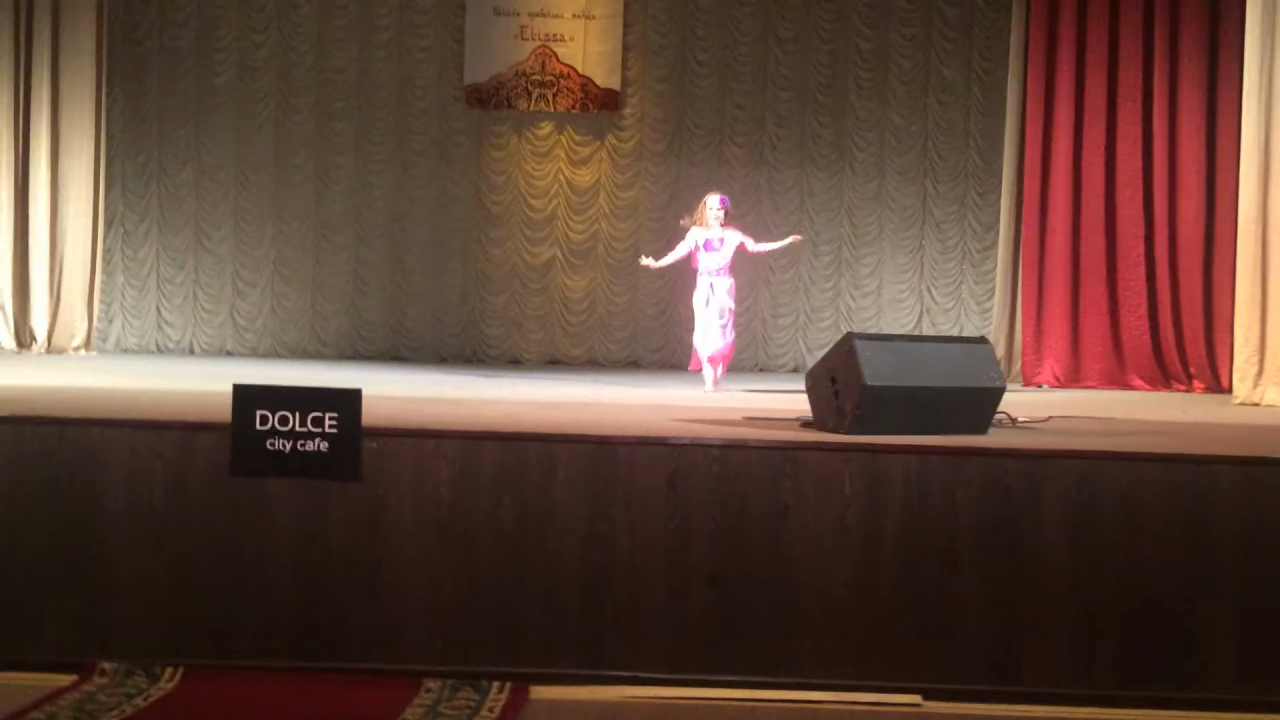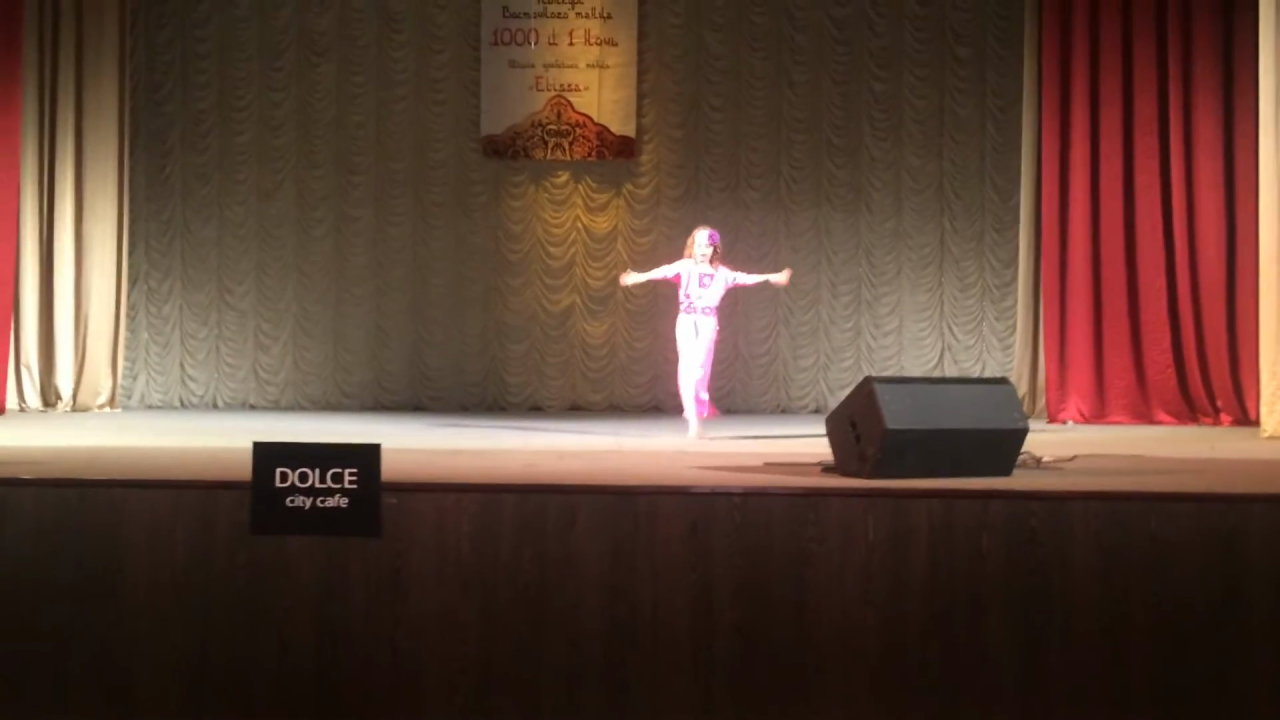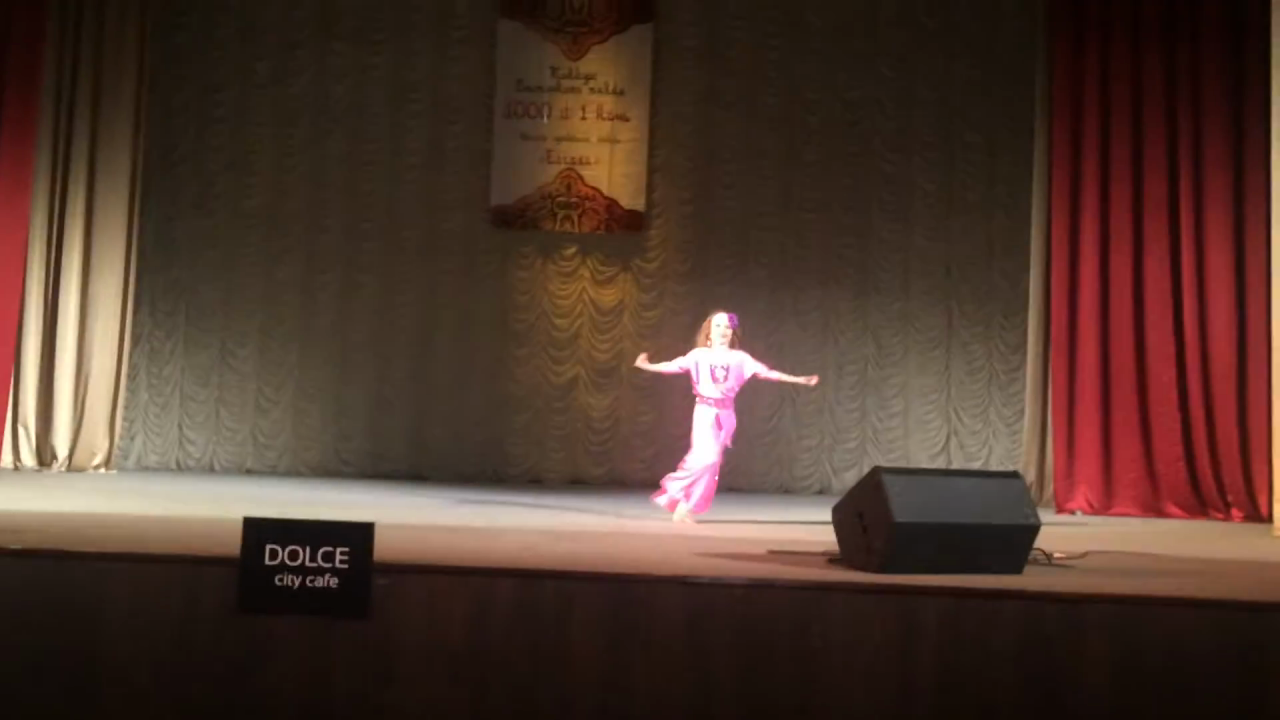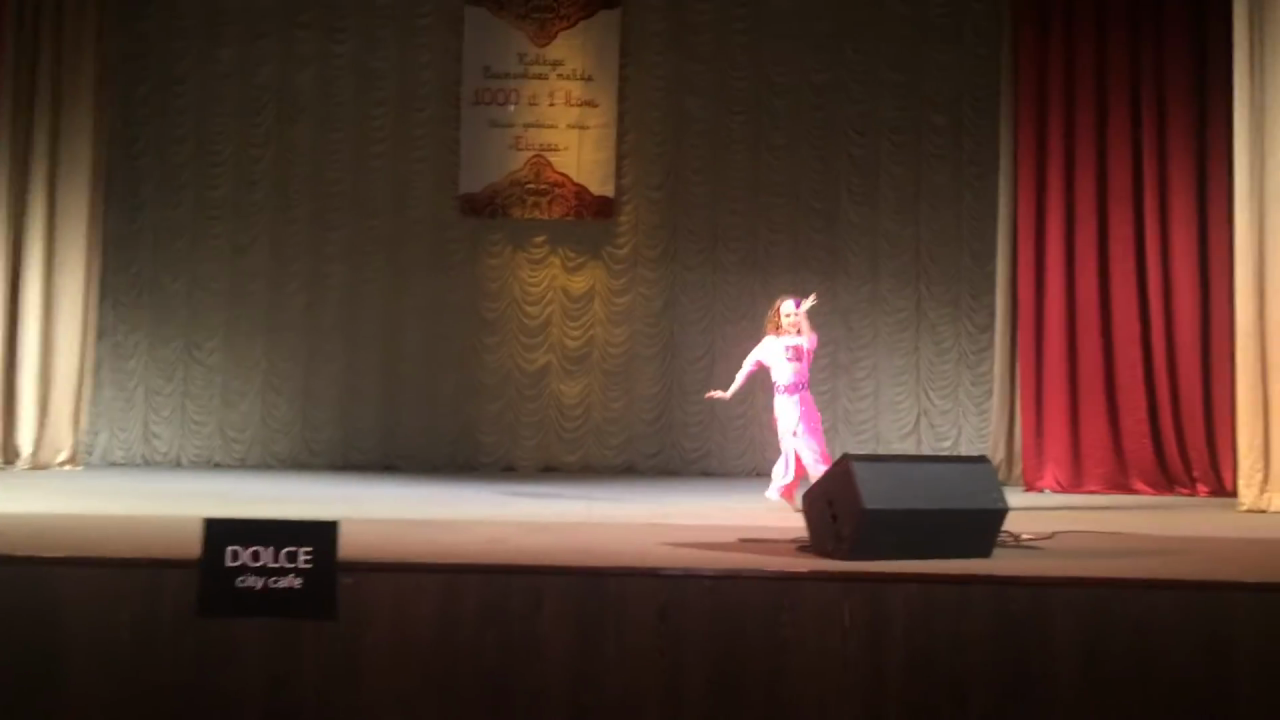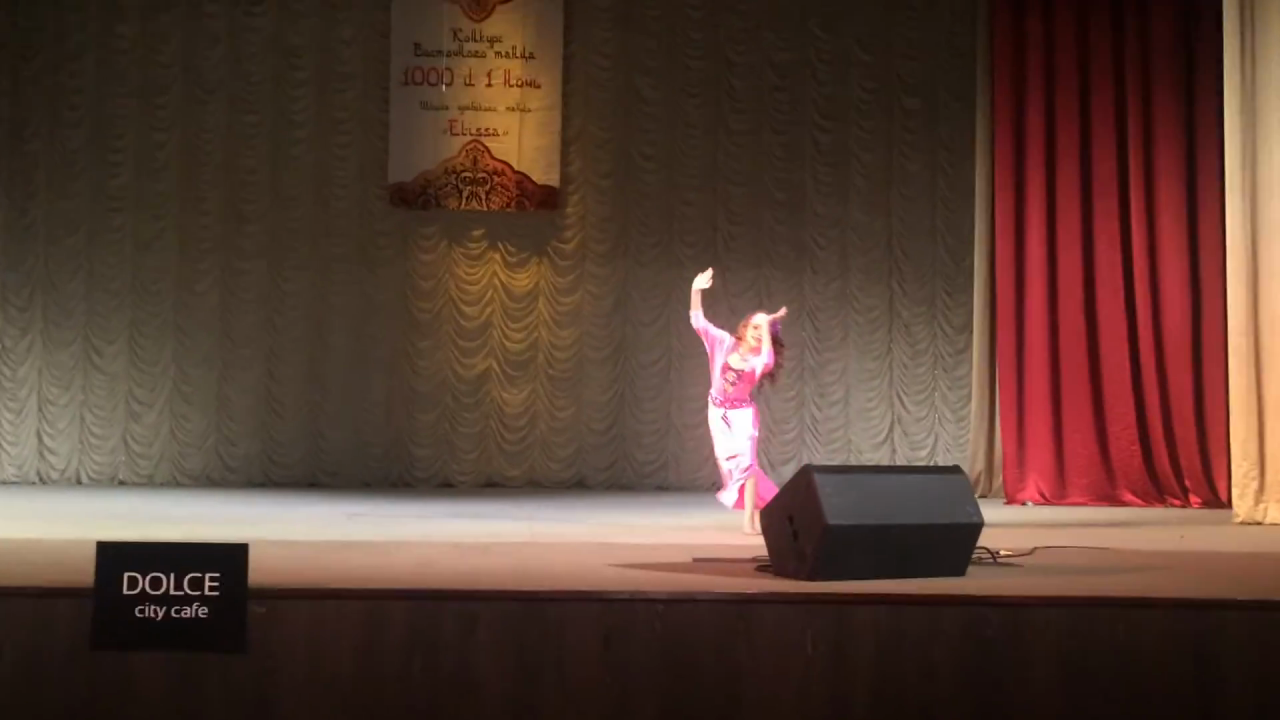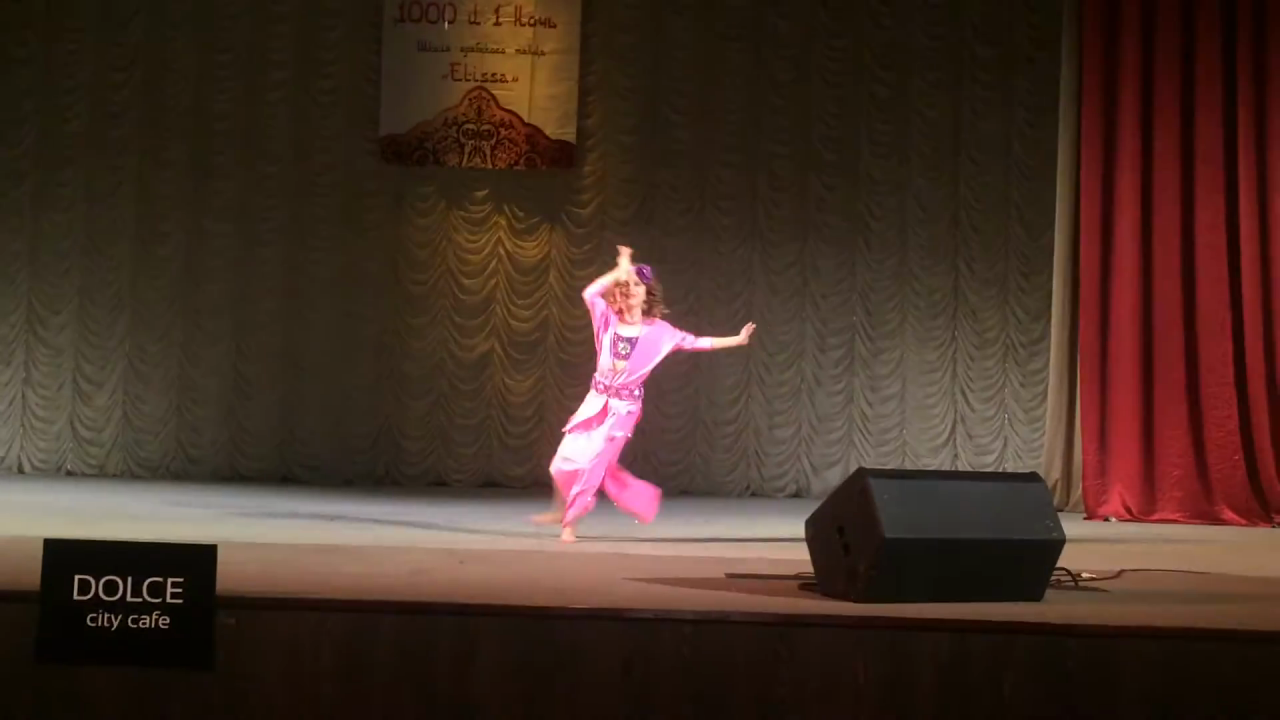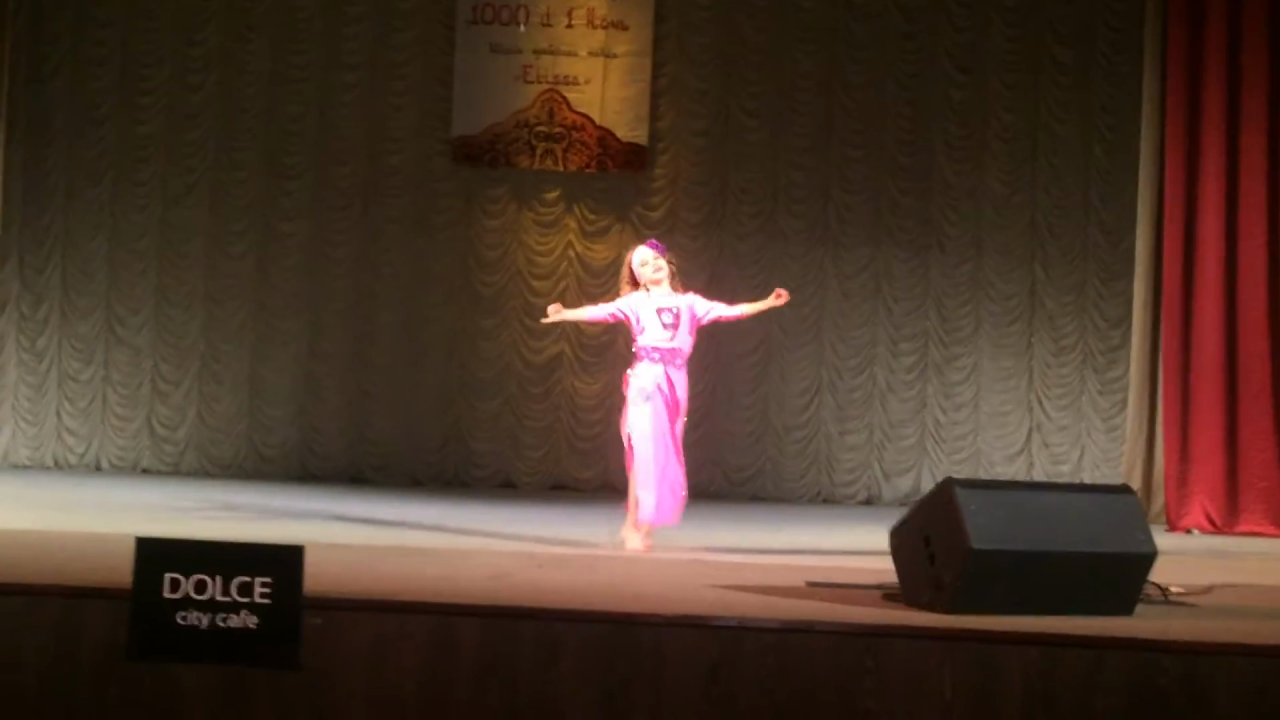
dt=0.7s
person 1, frame 1
left shoulder: (731, 234)
right shoulder: (696, 233)
left elbow: (754, 246)
right elbow: (681, 251)
left wrist: (784, 242)
right wrist: (657, 263)
left hip: (723, 284)
right hip: (703, 285)
left knee: (720, 329)
right knee: (703, 330)
left ankle: (714, 376)
right ankle: (707, 371)
person 1, frame 2
left shoulder: (721, 272)
right shoulder: (684, 266)
left elbow: (745, 278)
right elbow: (660, 273)
left wrist: (772, 277)
right wrist: (636, 277)
left hip: (707, 323)
right hip: (687, 322)
left knee: (697, 367)
right knee: (688, 367)
left ankle: (695, 418)
right ankle: (693, 418)
person 1, frame 3
left shoulder: (740, 358)
right shoulder: (699, 355)
left elbow: (765, 372)
right elbow: (676, 366)
left wrist: (798, 380)
right wrist: (648, 366)
left hip: (725, 415)
right hip: (704, 412)
left knee: (711, 461)
right knee: (706, 457)
left ankle: (686, 506)
right ankle: (681, 499)
person 1, frame 4
left shoulder: (807, 339)
right shoulder: (770, 343)
left elbow: (810, 343)
right elbow: (748, 366)
left wrist: (803, 315)
right wrist: (728, 392)
left hip: (803, 397)
right hip: (784, 399)
left knee: (802, 448)
right knee: (805, 447)
left ankle: (781, 491)
person 1, frame 5
left shoulder: (759, 361)
right shoulder: (724, 343)
left elbow: (768, 359)
right elbow: (698, 321)
left wrist: (768, 326)
right wrist: (695, 290)
left hip: (742, 413)
right hip: (718, 412)
left knee: (745, 461)
right knee: (729, 460)
left ankle: (750, 518)
right ankle: (755, 506)
person 1, frame 6
left shoulder: (657, 329)
right shoulder: (609, 317)
left elbow: (695, 342)
right elbow: (590, 295)
left wrist: (736, 340)
right wrist: (618, 273)
left hip: (625, 406)
right hip: (598, 399)
left knee: (591, 464)
right knee: (565, 461)
left ankle: (570, 523)
right ankle: (565, 509)
person 1, frame 7
left shoulder: (689, 302)
right shoulder: (635, 301)
left elbow: (727, 312)
right elbow: (601, 311)
left wrist: (766, 303)
right wrist: (564, 313)
left hip: (675, 381)
right hip: (646, 379)
left knee: (668, 458)
right knee: (646, 453)
right ankle: (632, 527)
